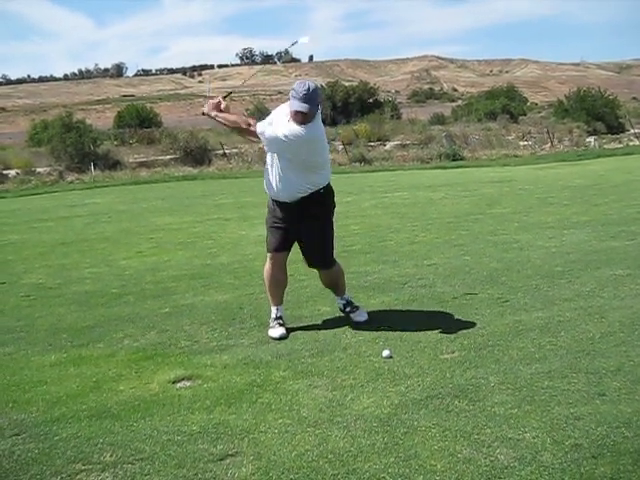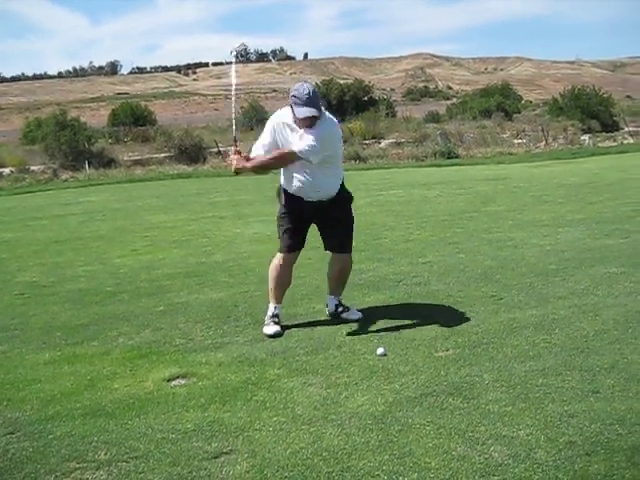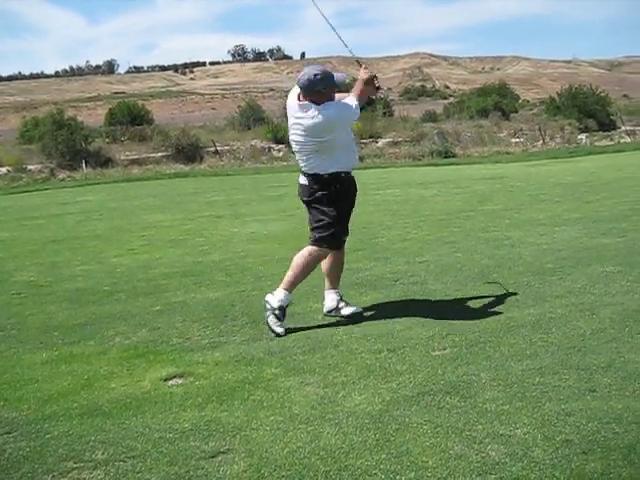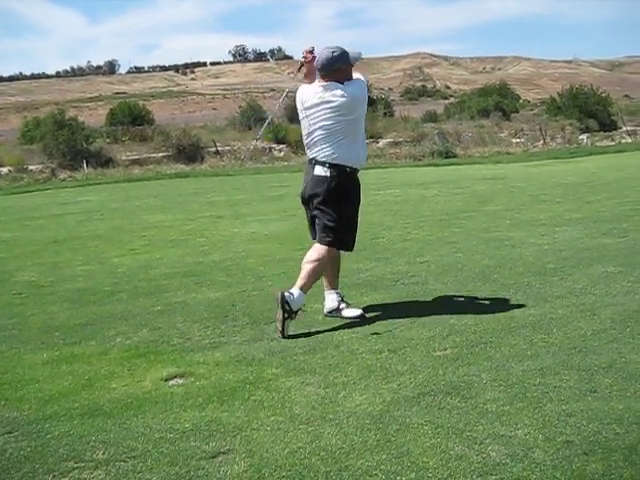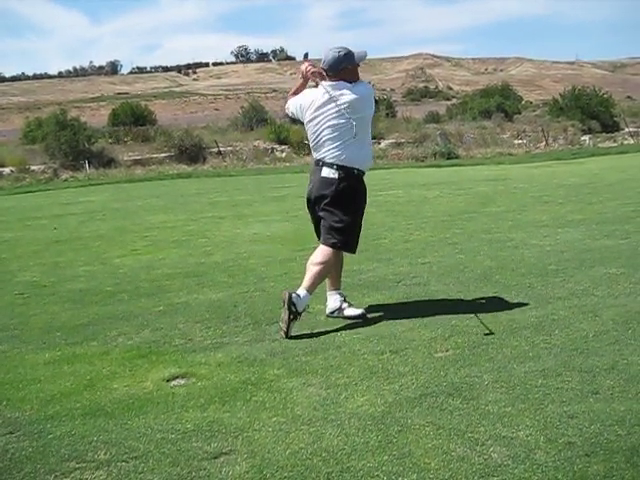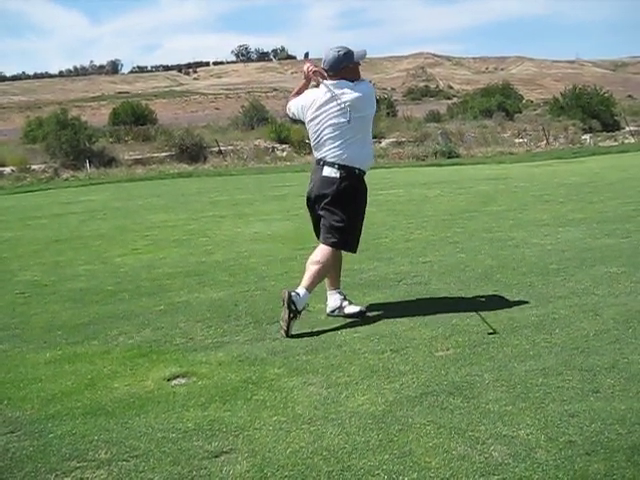
dt=0.3s
person 1, frame 1
left shoulder: (302, 135)
right shoulder: (285, 111)
left elbow: (252, 130)
right elbow: (258, 127)
left wrist: (215, 114)
right wrist: (225, 110)
left hip: (311, 203)
right hip: (280, 201)
left knee: (323, 262)
right knee: (275, 257)
left ankle: (344, 301)
right ankle: (276, 314)
person 1, frame 2
left shoulder: (329, 127)
right shoulder: (278, 122)
left elbow: (287, 158)
right elbow: (261, 155)
left wrist: (247, 165)
right wrist: (246, 161)
left hip: (331, 198)
right hip: (295, 198)
left knee: (342, 254)
right knee: (286, 256)
left ankle: (334, 303)
right ankle: (273, 312)
person 1, frame 3
left shoulder: (297, 94)
right shoulder: (325, 118)
left elbow: (336, 98)
right elbow: (355, 102)
left wrist: (365, 84)
right wrist: (364, 81)
left hip: (323, 181)
right hip: (327, 185)
left knee: (335, 241)
right knee: (321, 244)
left ankle: (332, 299)
right ankle: (278, 298)
person 1, frame 4
left shoulder: (304, 94)
right shoulder: (352, 94)
right elbow: (355, 76)
left wrist: (311, 65)
right wrist: (317, 62)
left hip: (316, 175)
right hip: (338, 179)
left knee: (329, 240)
right knee: (328, 243)
left ankle: (332, 299)
right ankle: (294, 297)
person 1, frame 5
left shoulder: (309, 98)
right shoulder: (363, 94)
left elbow: (288, 105)
left wrist: (304, 79)
right wrist: (320, 77)
left hip: (321, 176)
right hip: (344, 180)
left knee: (333, 240)
right knee: (332, 243)
left ankle: (335, 300)
right ankle: (299, 298)
person 1, frame 6
left shoulder: (310, 98)
right shoulder: (364, 93)
left elbow: (290, 107)
left wrist: (308, 80)
right wrist: (321, 77)
left hip: (321, 175)
right hip: (345, 179)
left knee: (331, 239)
right knee: (331, 242)
left ankle: (335, 298)
right ankle: (298, 297)
